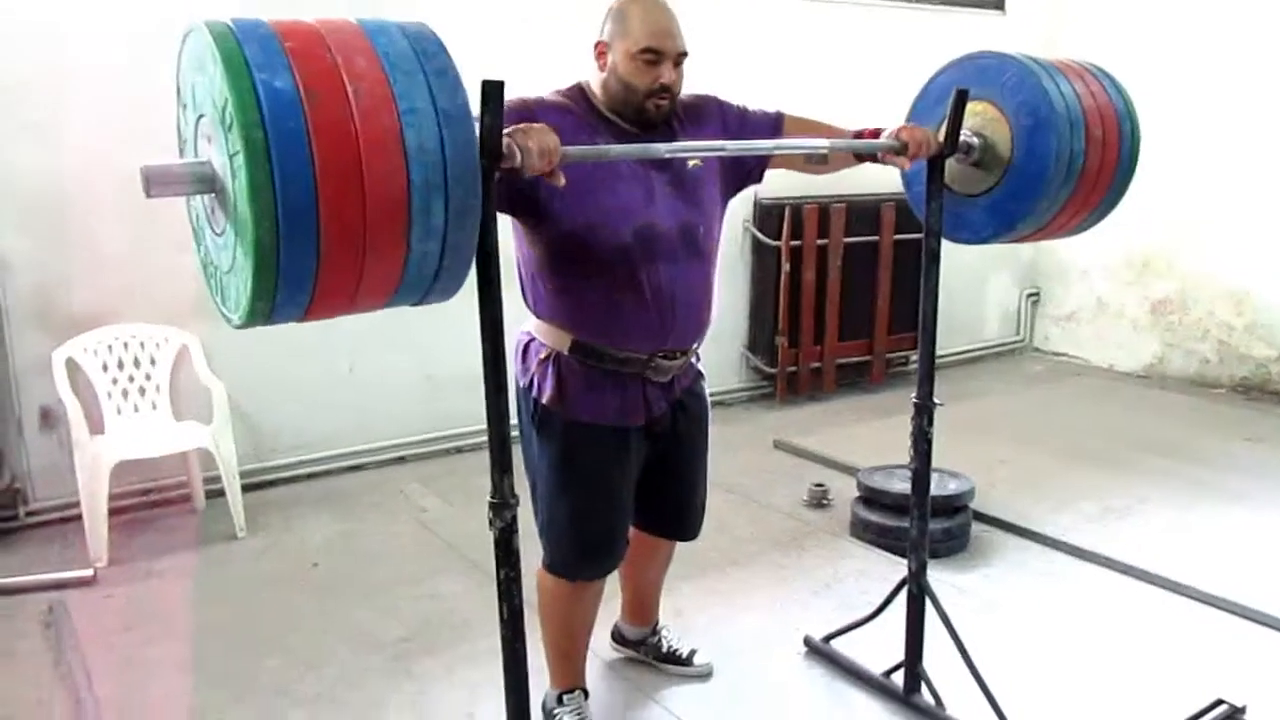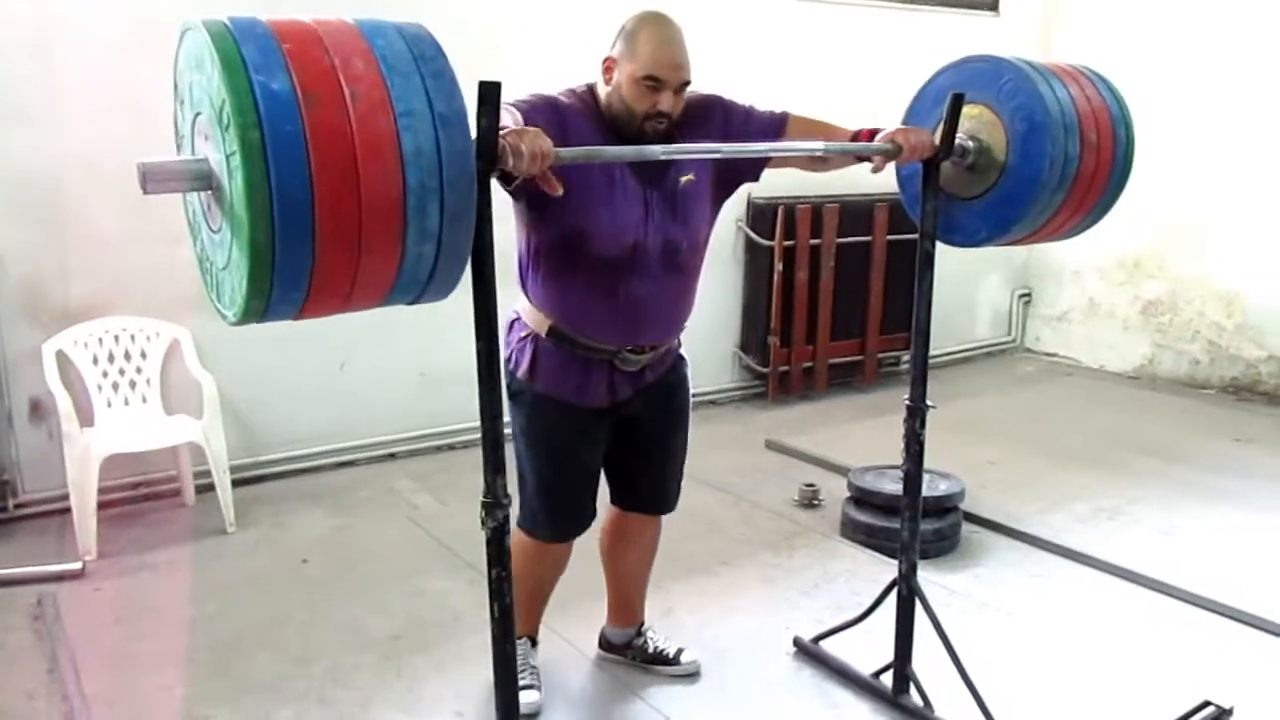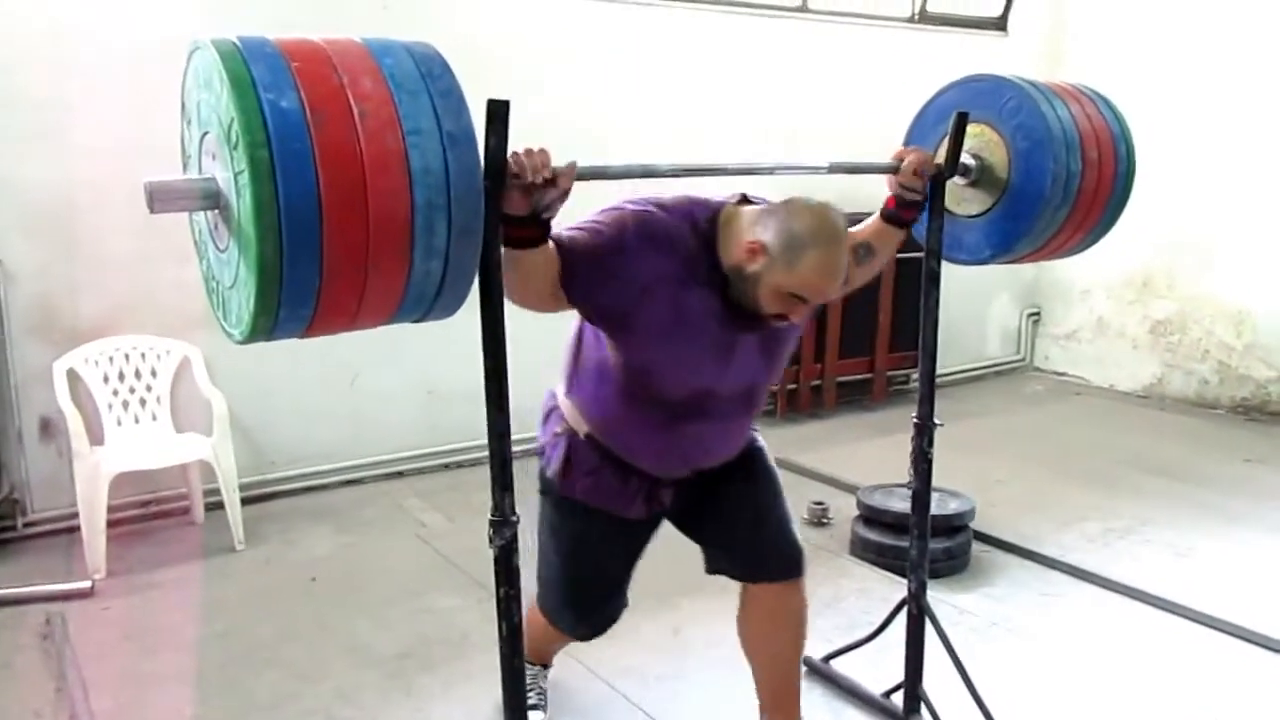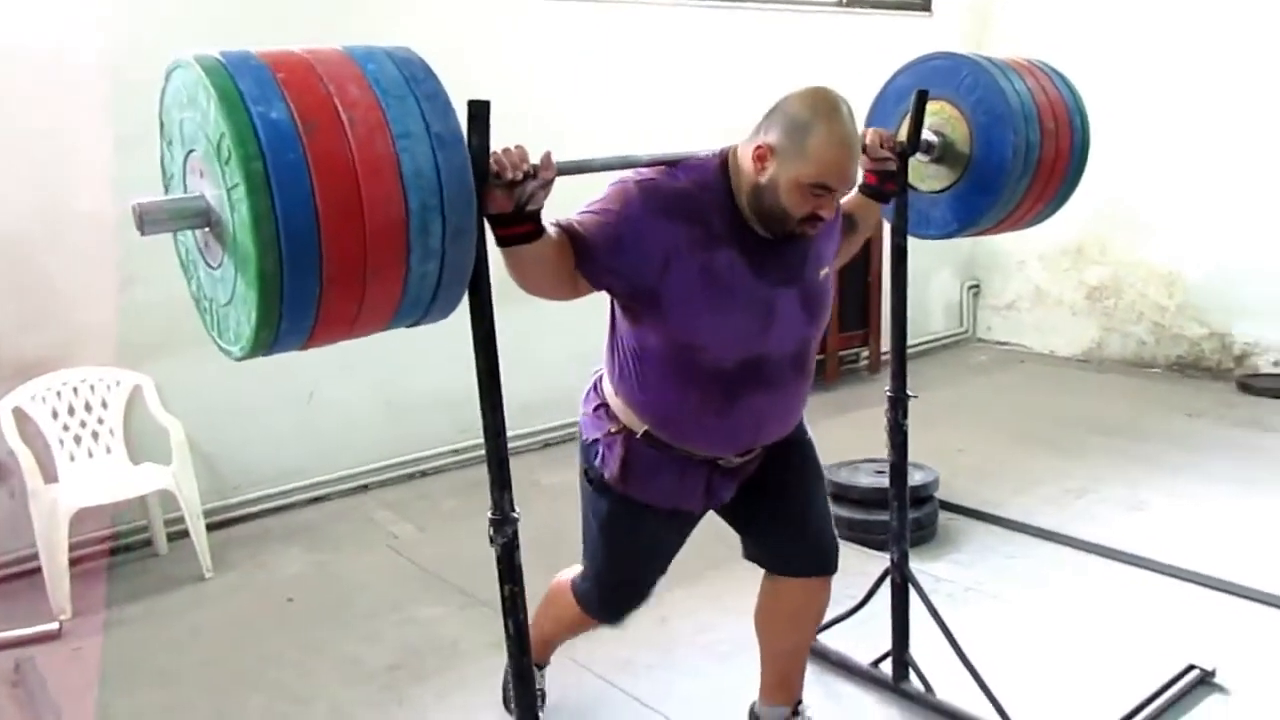
dt=0.7s
person 1, frame 1
left shoulder: (706, 123)
right shoulder: (544, 126)
left elbow: (799, 142)
left wrist: (875, 141)
right wrist: (504, 148)
left hip: (676, 381)
right hip: (581, 388)
left knee: (664, 523)
right knee: (581, 553)
left ankle: (639, 629)
person 1, frame 2
left shoulder: (709, 126)
right shoulder: (554, 122)
left elbow: (798, 138)
right elbow: (495, 137)
left wrist: (872, 142)
right wrist: (507, 145)
left hip: (655, 365)
right hip: (559, 365)
left knee: (643, 505)
right knee: (551, 519)
left ankle: (625, 631)
right ankle: (520, 644)
person 1, frame 3
left shoulder: (789, 255)
right shoulder: (642, 243)
left elbow: (860, 257)
right elbow: (535, 286)
left wrist: (902, 207)
right wrist: (521, 219)
right hip: (599, 460)
left knee: (777, 571)
right knee: (578, 609)
right ankle: (530, 666)
person 1, frame 4
left shoulder: (811, 207)
right shoulder: (658, 208)
right elbow: (558, 273)
left wrist: (879, 185)
right wrist: (515, 218)
left hip: (769, 441)
right hip: (649, 451)
left knee: (808, 565)
right knee: (610, 593)
right ankle: (529, 663)
